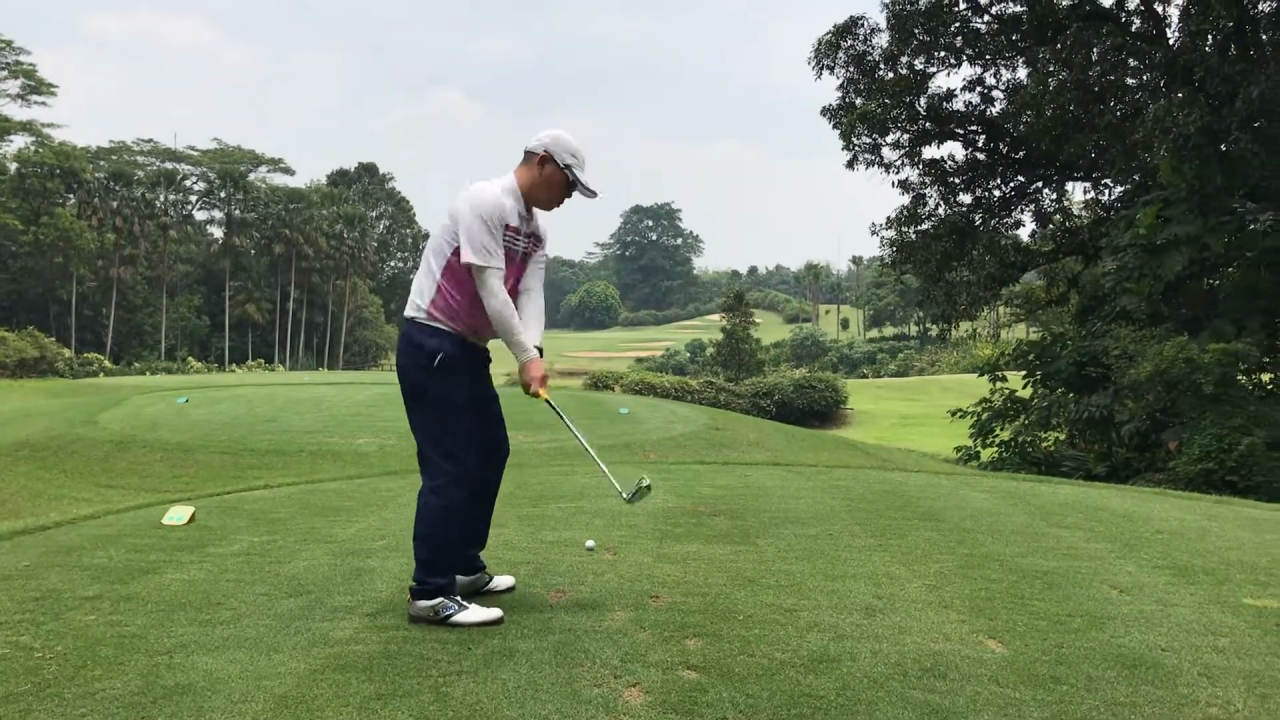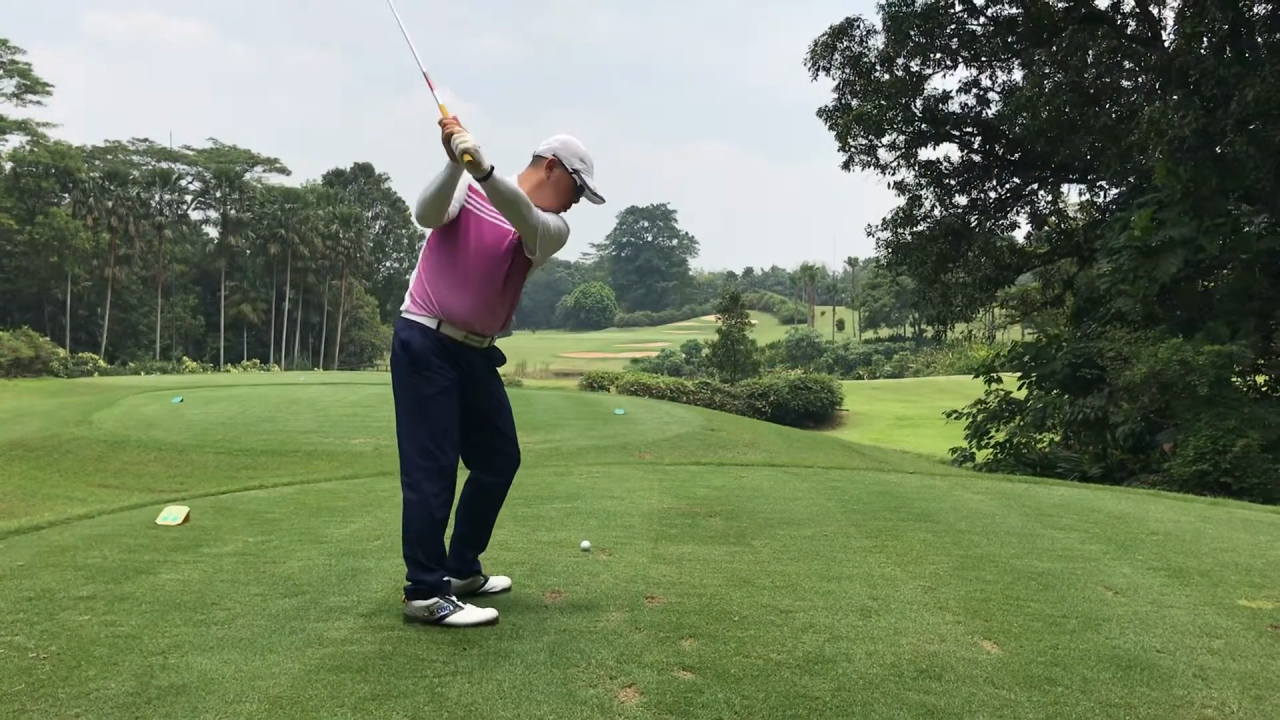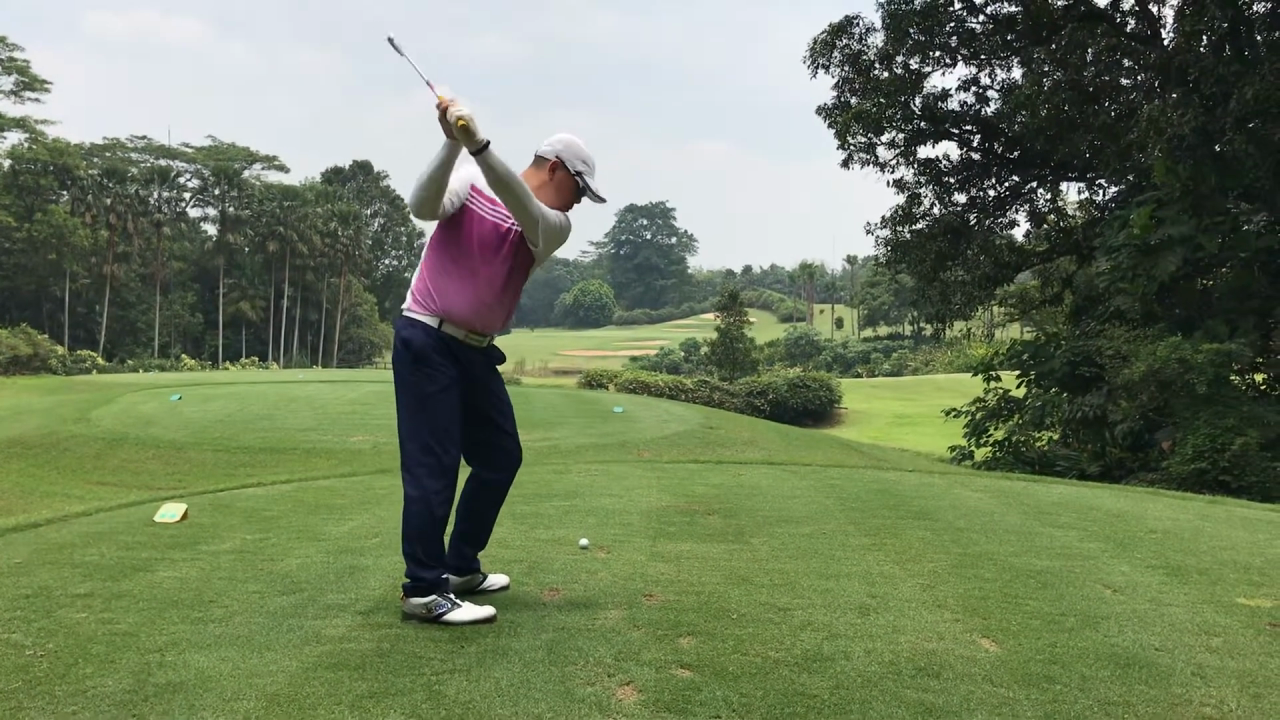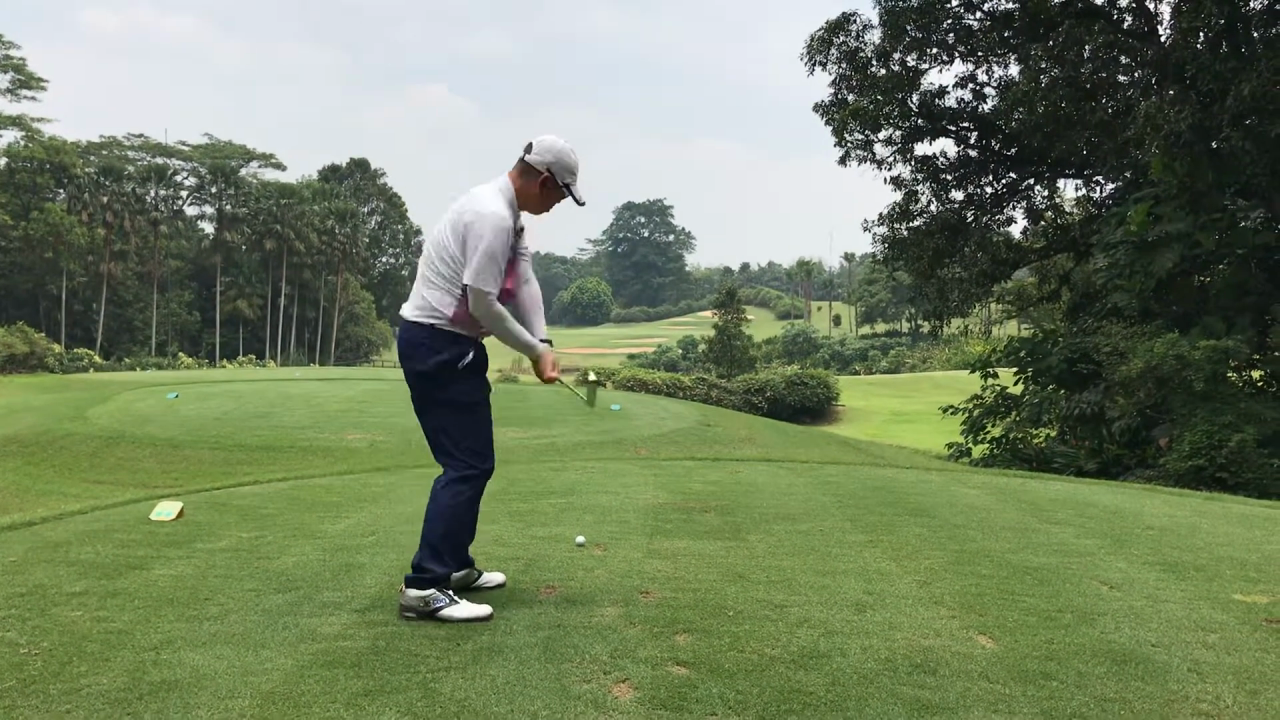
dt=0.3s
person 1, frame 1
left shoulder: (535, 233)
right shoulder: (482, 200)
left elbow: (530, 293)
right elbow: (489, 288)
left wrist: (535, 351)
right wrist: (524, 355)
left hip: (466, 350)
right hip: (432, 346)
left knee: (489, 455)
right knee: (449, 467)
left ankle: (463, 569)
right ankle: (430, 593)
person 1, frame 2
left shoulder: (552, 229)
right shoulder: (467, 188)
left elbow: (521, 220)
right elbow: (425, 214)
left wrist: (481, 166)
right wrist: (457, 162)
left hip: (476, 353)
right hip: (425, 344)
left knee: (499, 461)
right knee: (431, 469)
left ankle: (460, 570)
right ankle: (425, 593)
person 1, frame 3
left shoulder: (553, 225)
right shoulder: (468, 182)
left elbow: (520, 205)
right elbow: (421, 206)
left wrist: (478, 142)
right wrist: (453, 143)
left hip: (476, 351)
right hip: (426, 342)
left knee: (500, 457)
right knee: (433, 466)
left ankle: (459, 567)
right ankle: (423, 590)
person 1, frame 4
left shoulder: (509, 220)
right shoulder: (487, 214)
left elbow: (524, 286)
right elbow: (483, 302)
left wrist: (543, 342)
right wrist: (532, 351)
left hip: (451, 347)
right hip: (439, 345)
left knee: (474, 457)
right knee: (468, 462)
left ankle: (452, 564)
right ankle: (424, 585)
